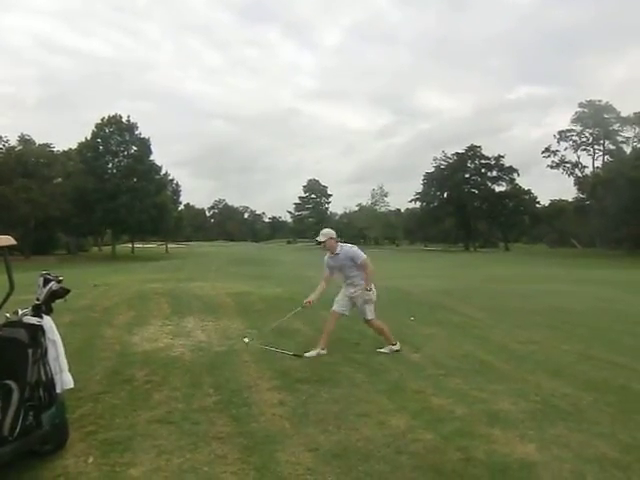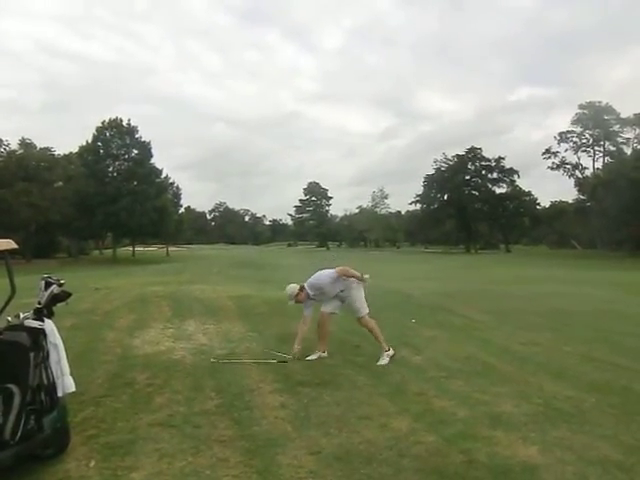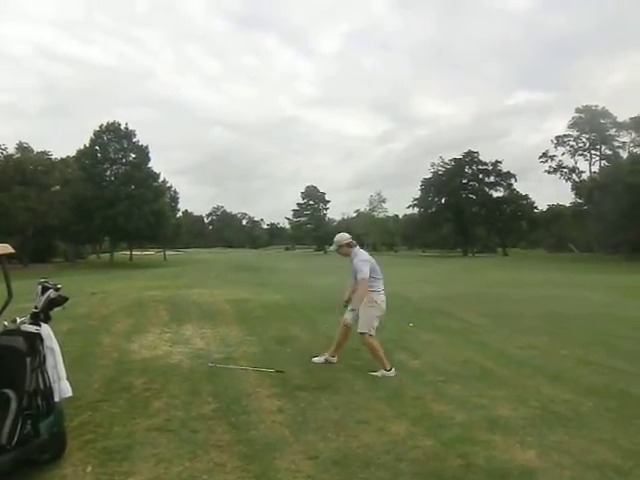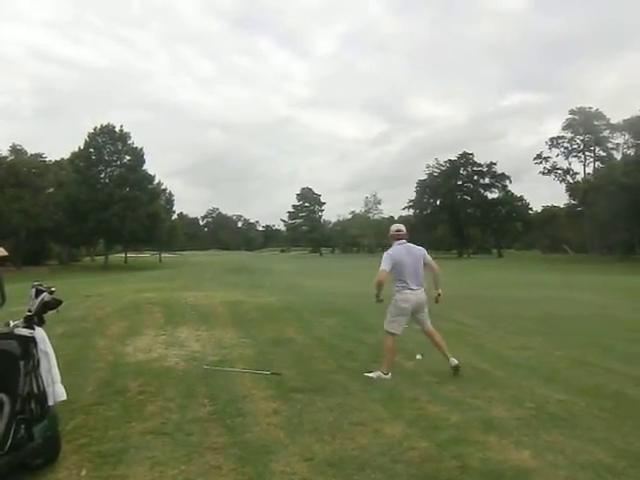
dt=0.5s
person 1, frame 1
left shoulder: (350, 250)
right shoulder: (328, 259)
left elbow: (368, 268)
right elbow: (324, 281)
left wrist: (367, 290)
right wrist: (312, 297)
left hip: (363, 288)
right hip: (348, 288)
left knee: (369, 320)
right knee: (333, 315)
left ankle: (393, 344)
right ankle: (320, 348)
person 1, frame 2
left shoulder: (318, 281)
right shoulder: (308, 298)
left elbow: (343, 269)
right elbow: (304, 323)
left wrist: (361, 277)
right wrist: (297, 346)
left hip: (351, 287)
left knee: (363, 319)
right knee: (323, 317)
left ankle: (386, 350)
right ankle: (322, 350)
person 1, frame 3
left shoulder: (361, 259)
right shoulder: (357, 256)
left elbow: (363, 285)
left wrist: (354, 308)
right wrist: (348, 295)
left hip: (373, 298)
right hip: (365, 297)
left knee: (365, 335)
right knee: (345, 324)
left ankle: (387, 368)
right ankle: (330, 355)
person 1, frame 4
left shoulder: (390, 254)
right shoulder: (419, 250)
left elbow: (380, 279)
right elbow: (435, 269)
left wrist: (377, 294)
right wrist: (438, 290)
left hip: (403, 297)
right hip: (420, 295)
left knee: (389, 333)
right knee: (428, 329)
left ankle: (384, 371)
right ankle: (451, 360)
